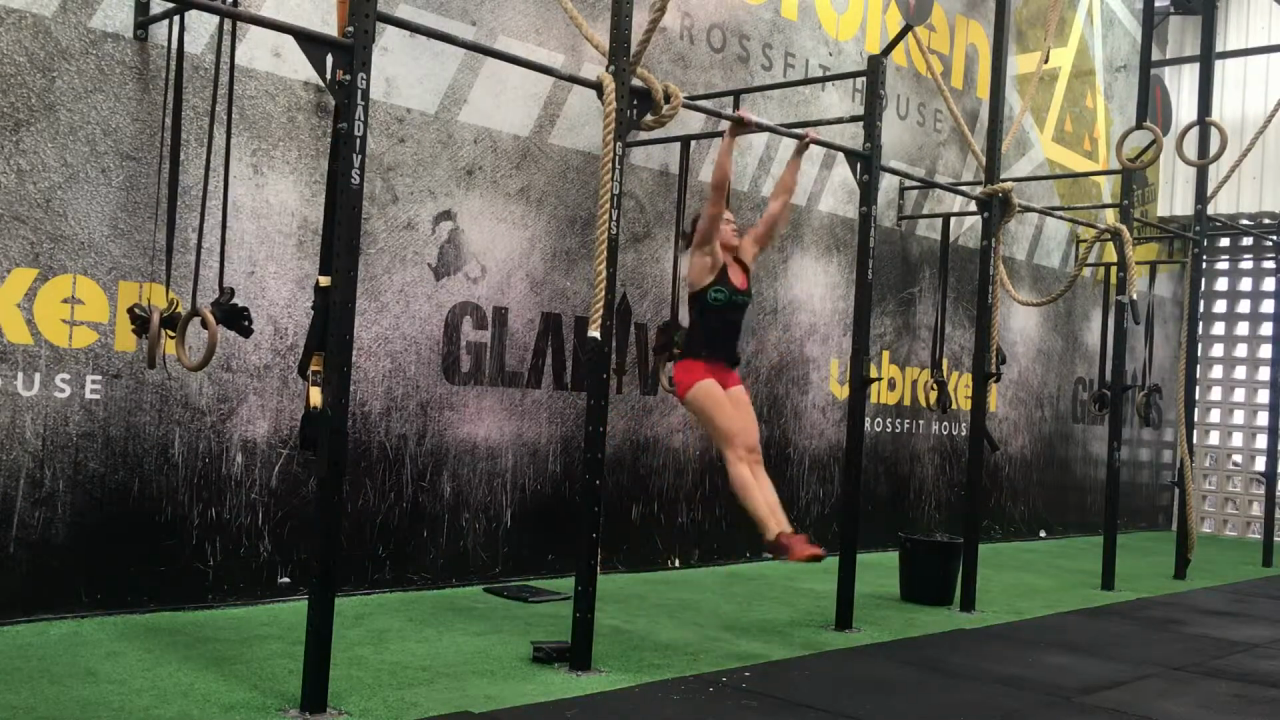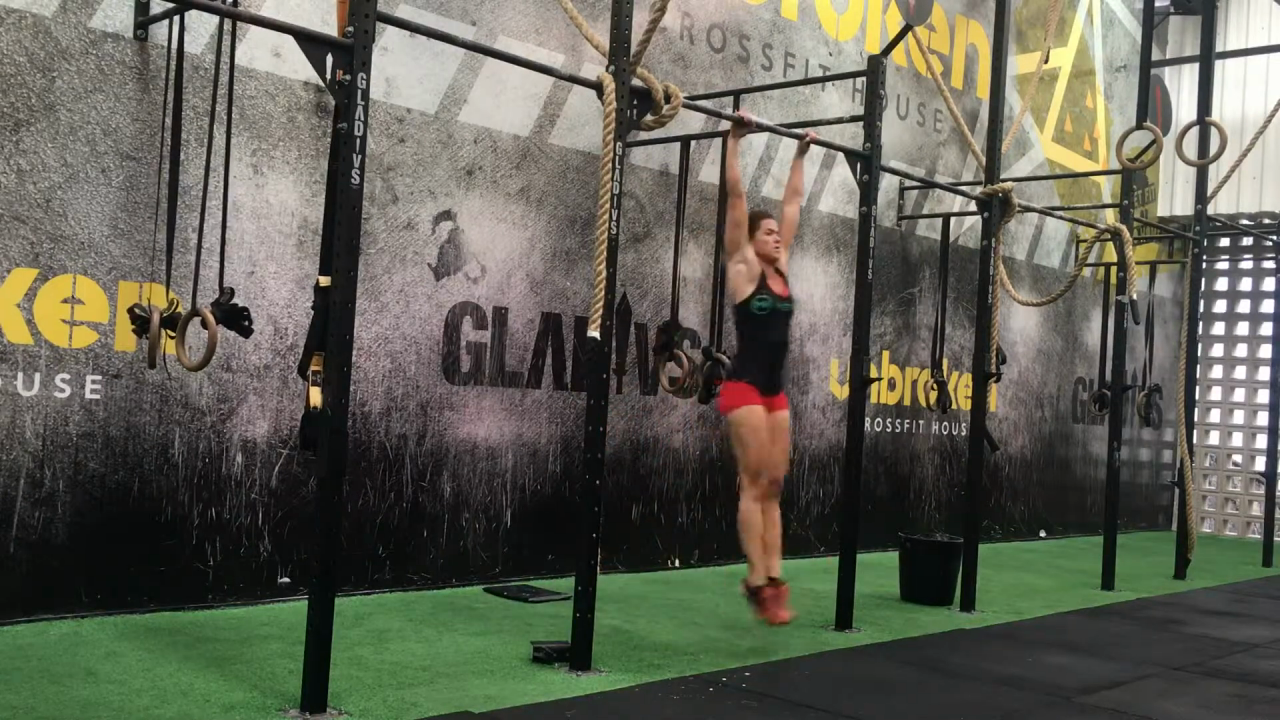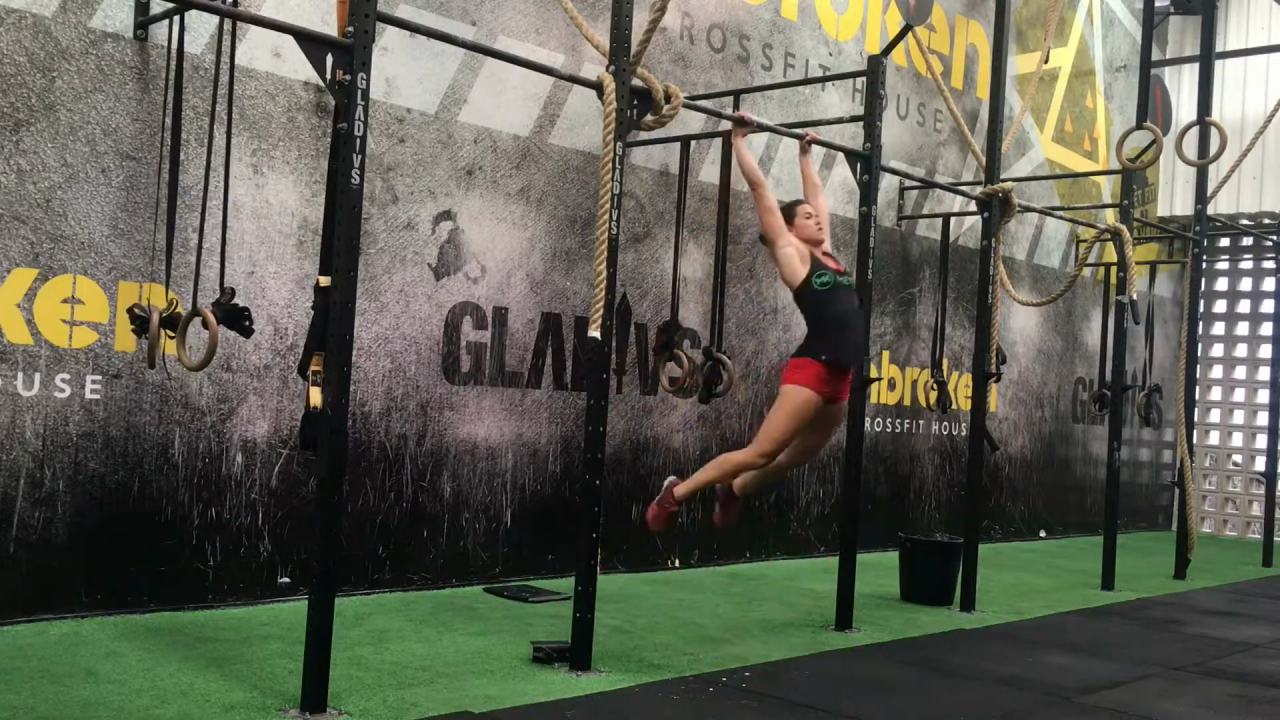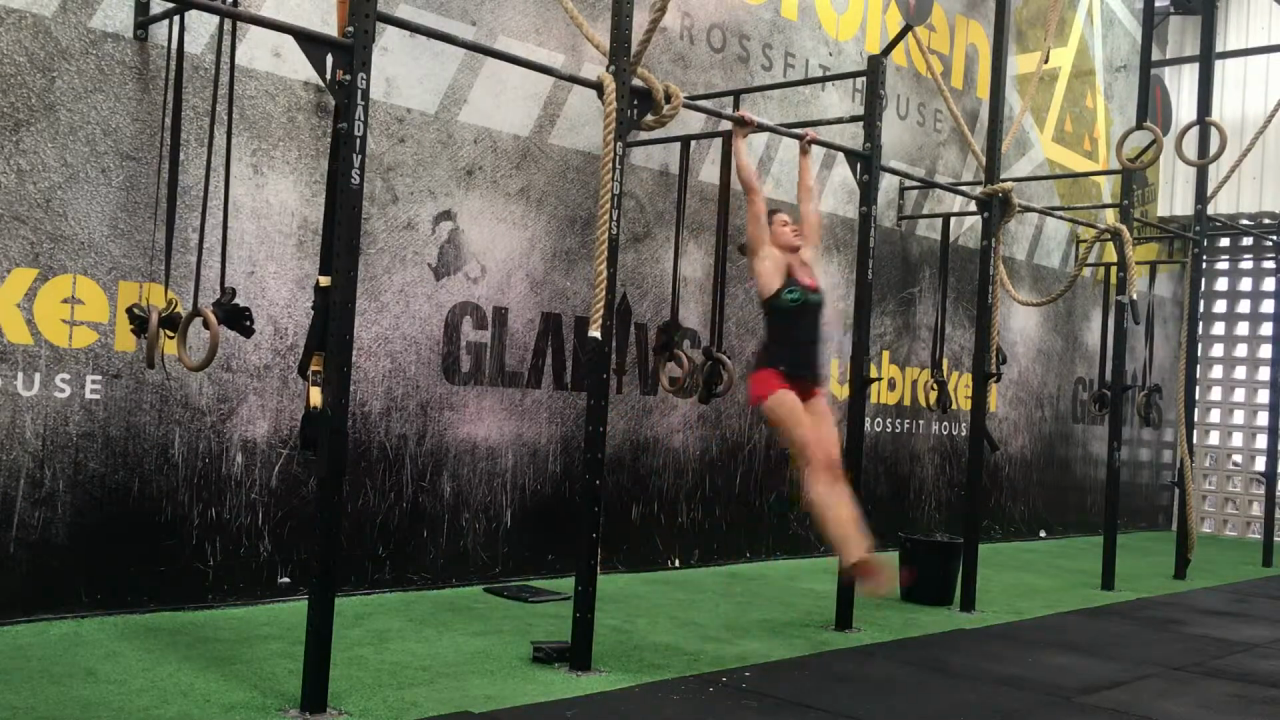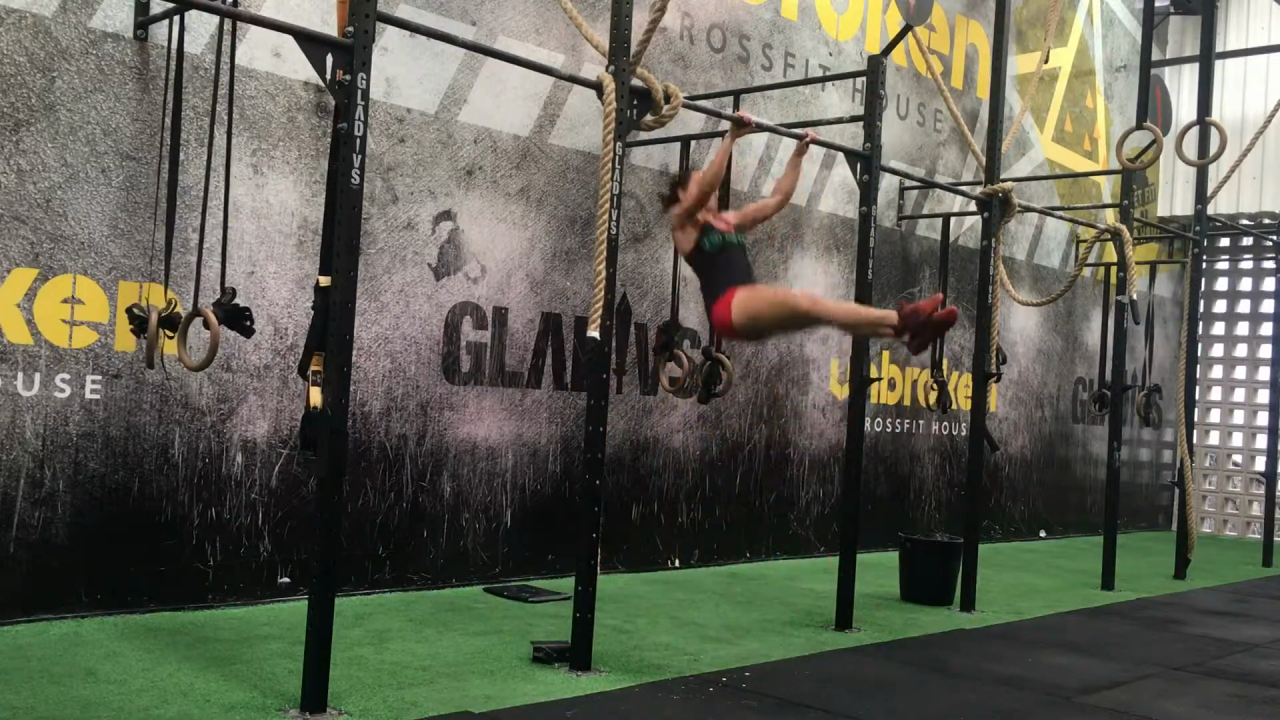
dt=0.3s
person 1, frame 1
left shoulder: (746, 257)
right shoulder: (704, 259)
left elbow: (780, 202)
right elbow: (717, 191)
left wrist: (798, 153)
right wrist: (731, 136)
left hip: (727, 371)
right hip: (696, 367)
left knee: (753, 454)
right knee: (737, 450)
left ankle: (785, 534)
right ankle: (778, 537)
person 1, frame 2
left shoulder: (779, 269)
right shoulder: (742, 268)
left elbow: (792, 203)
right elbow: (735, 201)
left wrist: (801, 155)
right wrist: (734, 140)
left hip: (773, 393)
right hip: (743, 390)
left knee: (771, 487)
right knee: (756, 487)
left ankle: (772, 578)
right ankle: (757, 584)
person 1, frame 3
left shoulder: (826, 252)
right shoulder: (790, 251)
left elbow: (815, 191)
right elbow: (760, 190)
left wrist: (805, 153)
right wrist: (739, 139)
left hip: (839, 378)
right hip: (810, 370)
left knee: (798, 456)
right knee: (761, 453)
left ankle: (733, 492)
right ankle: (677, 492)
person 1, frame 4
left shoulder: (806, 259)
right shoulder: (768, 261)
left elbow: (809, 202)
right elbow: (754, 193)
left wrist: (805, 156)
right wrist: (740, 139)
left hip: (807, 384)
right hip: (773, 378)
left knee: (832, 468)
right knee: (818, 464)
left ankle: (859, 555)
right ankle: (857, 559)
person 1, frame 5
left shoulder: (728, 221)
right shoulder: (684, 224)
left elbow: (778, 199)
right elbow: (706, 185)
left wrist: (798, 155)
right wrist: (732, 138)
left hip: (751, 312)
right hip: (730, 307)
right knee: (805, 304)
left ankle: (908, 327)
right ankle: (901, 321)
